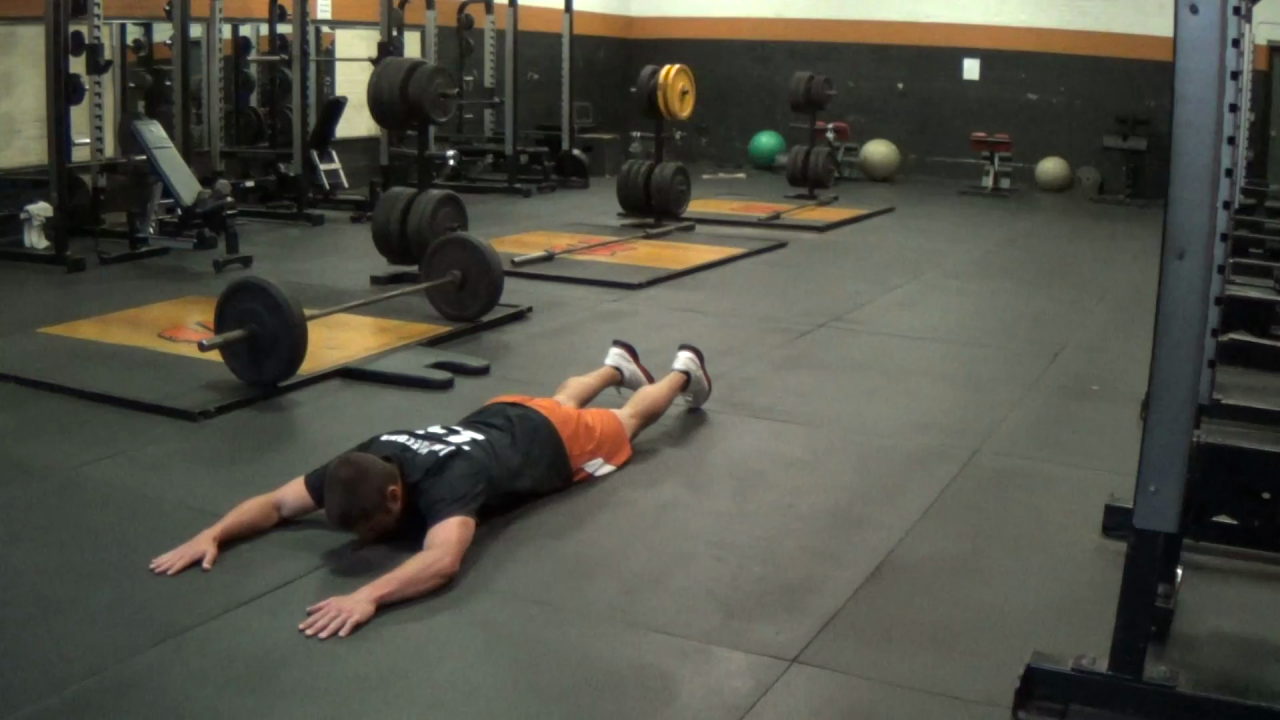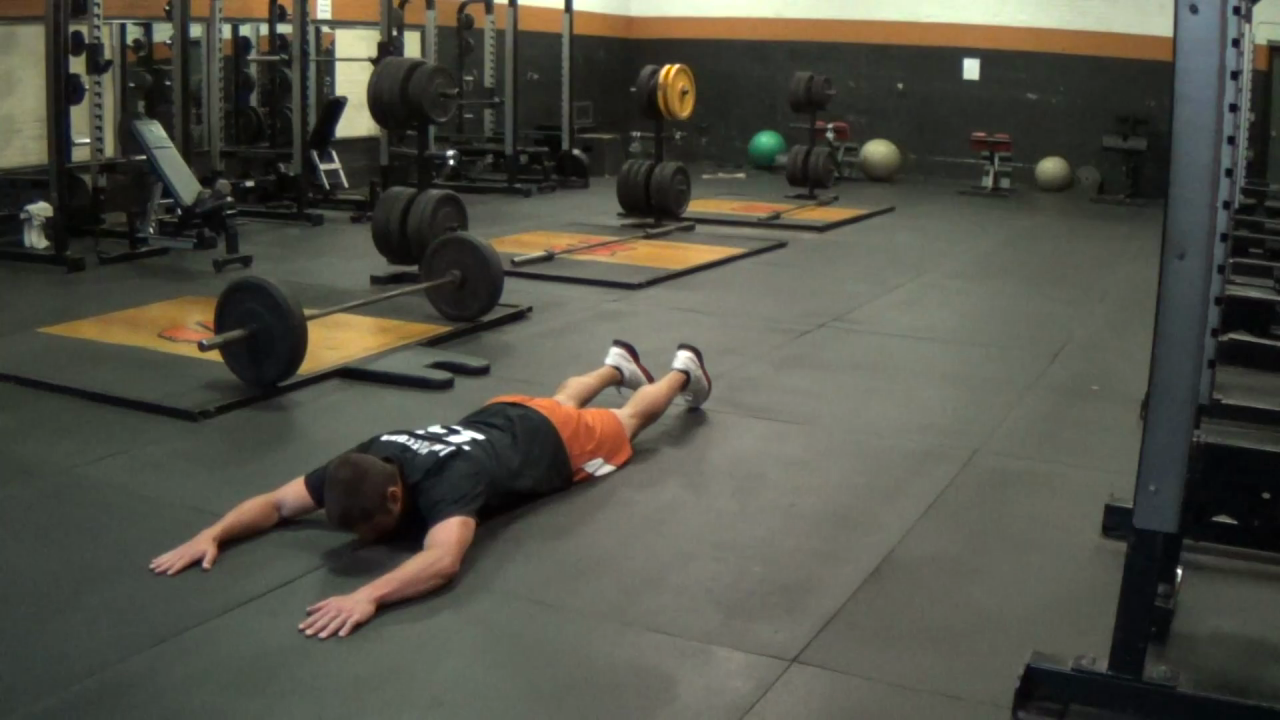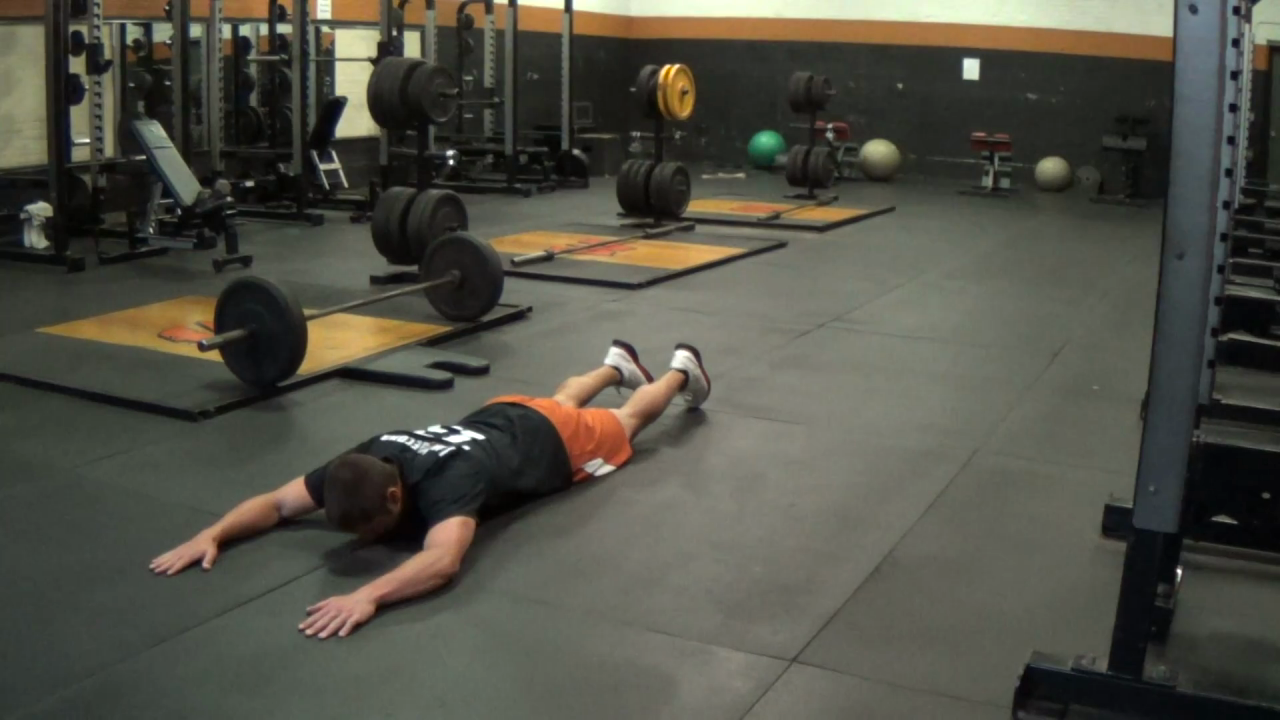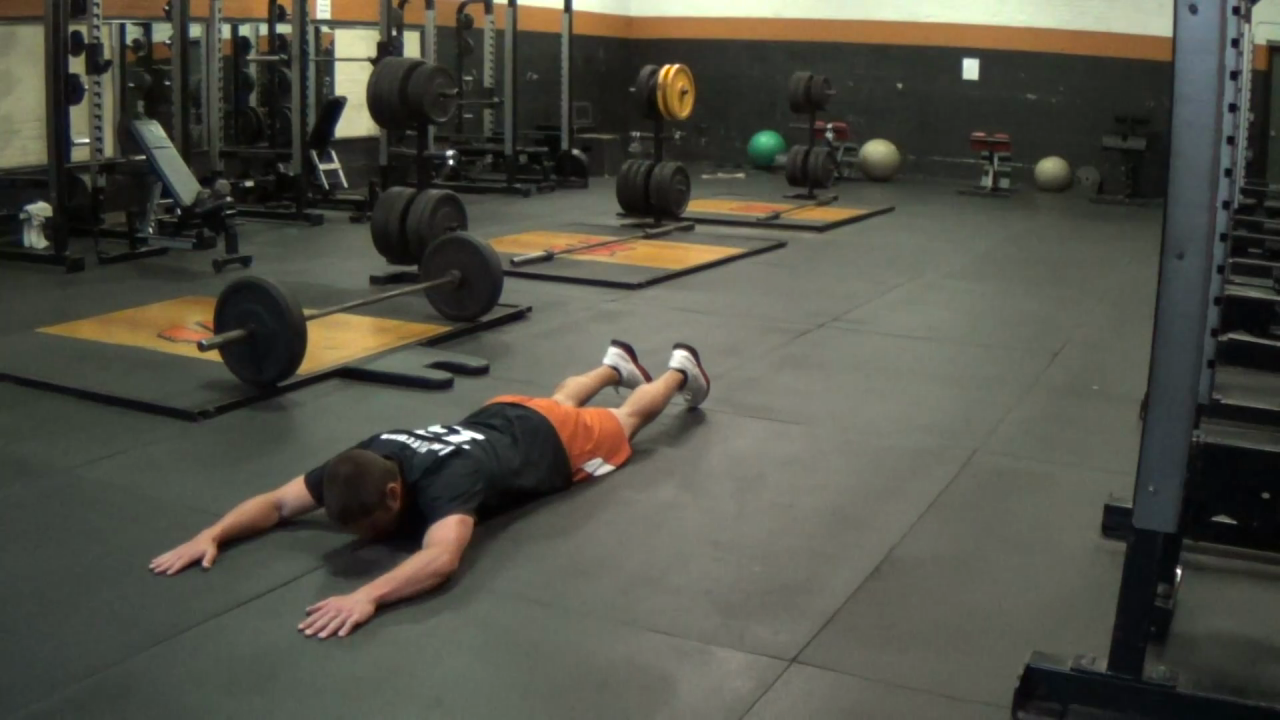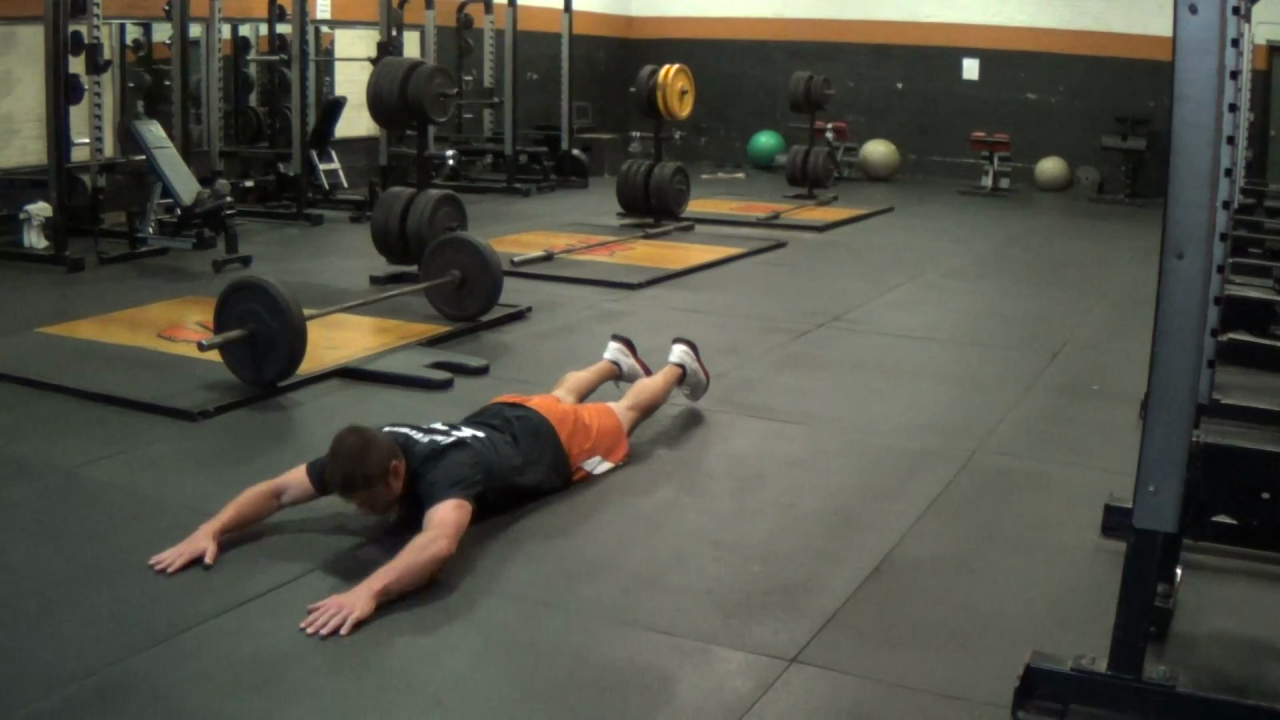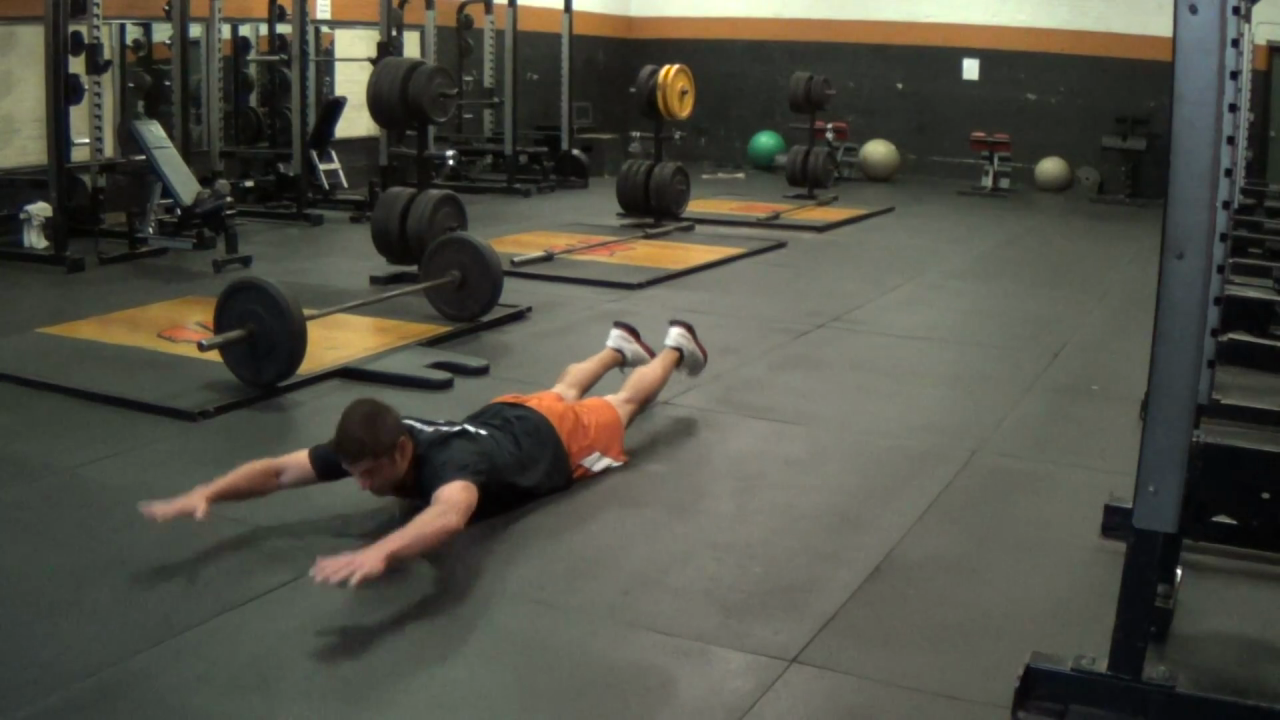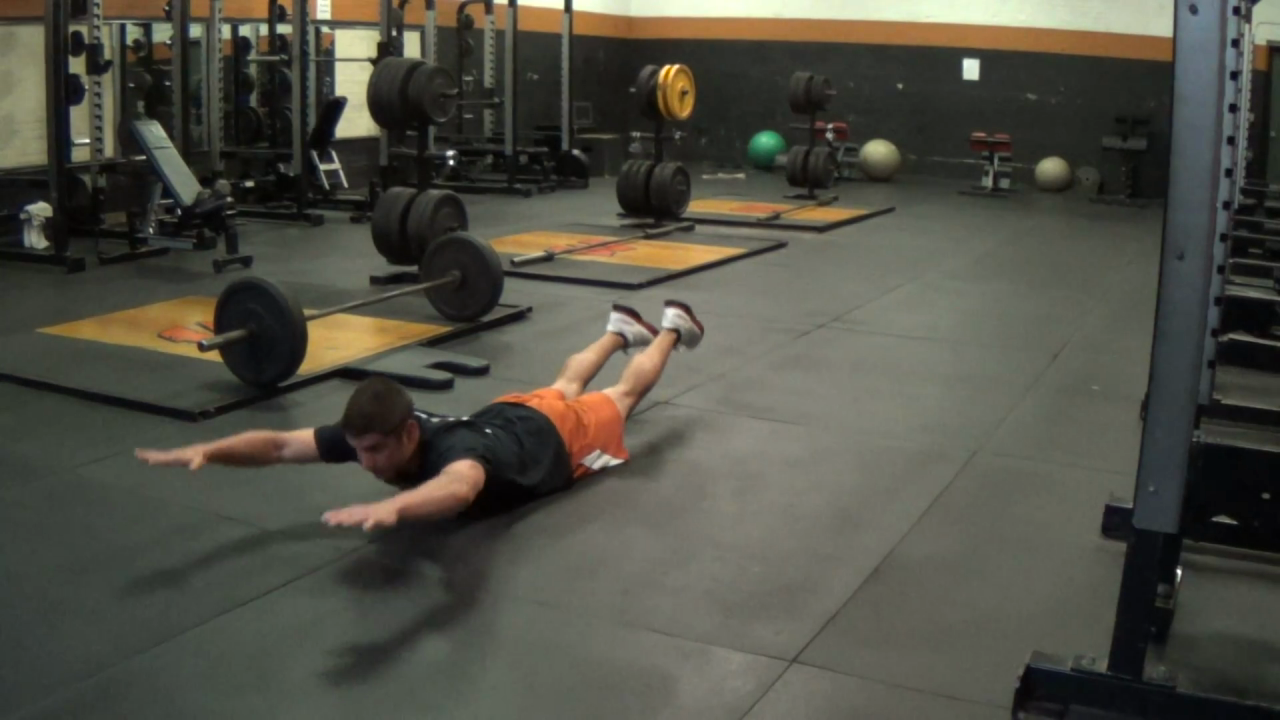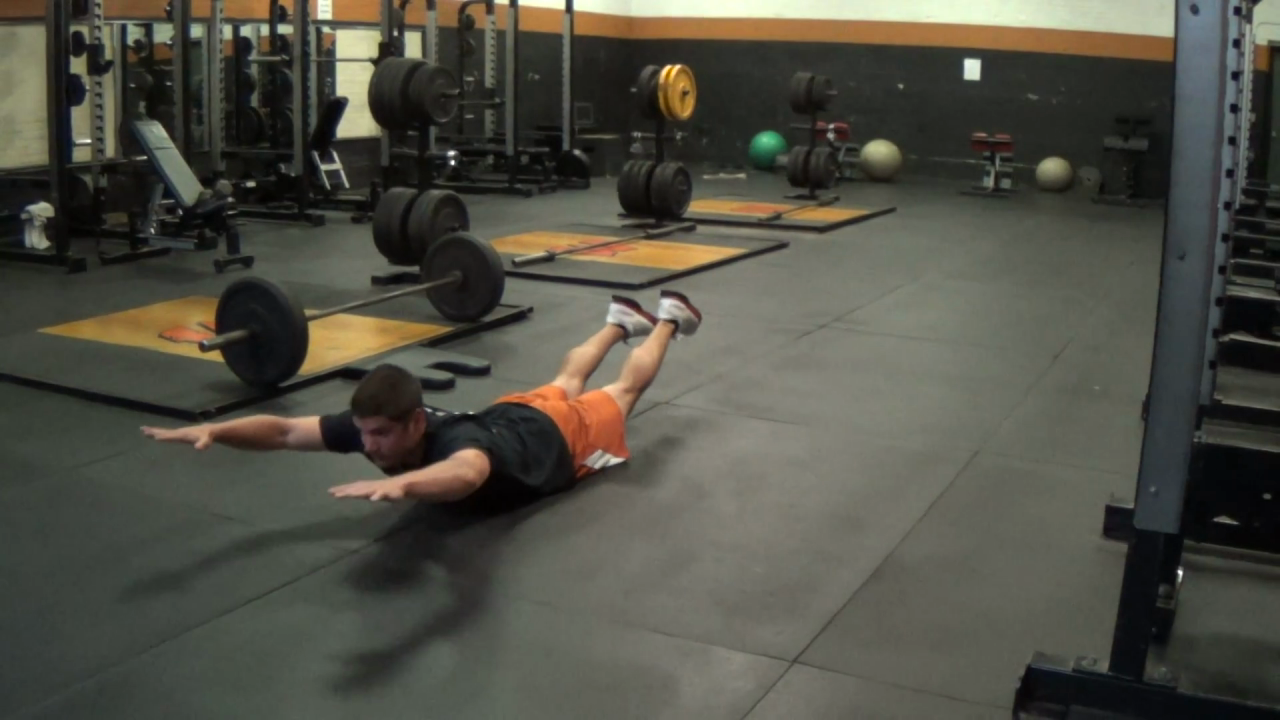
dt=0.1s
person 1, frame 1
left shoulder: (445, 483)
right shoulder: (367, 460)
left elbow: (443, 561)
right elbow: (277, 502)
left wrist: (369, 594)
right wrist: (212, 534)
left hip: (552, 443)
right hip: (497, 418)
left knee: (625, 422)
right knee: (564, 398)
left ankle: (683, 371)
right ankle: (618, 364)
person 1, frame 2
left shoulder: (445, 484)
right shoulder: (368, 459)
left elbow: (444, 561)
right elbow: (277, 502)
left wrist: (369, 594)
right wrist: (212, 534)
left hip: (551, 442)
right hip: (497, 419)
left knee: (624, 423)
right knee: (565, 397)
left ankle: (683, 370)
right ankle: (618, 364)
person 1, frame 3
left shoulder: (446, 483)
right shoulder: (369, 460)
left elbow: (443, 561)
right elbow: (277, 502)
left wrist: (367, 595)
right wrist: (211, 534)
left hip: (552, 443)
right hip: (498, 419)
left knee: (624, 421)
right knee: (562, 397)
left ankle: (682, 371)
right ankle: (619, 364)
person 1, frame 4
left shoulder: (445, 482)
right shoulder: (370, 457)
left elbow: (442, 558)
right elbow: (277, 502)
left wrist: (366, 595)
right wrist: (210, 535)
left hip: (551, 442)
right hip: (497, 418)
left knee: (622, 421)
right knee: (560, 397)
left ankle: (680, 371)
right ankle: (616, 364)
person 1, frame 5
left shoulder: (442, 470)
right shoulder: (367, 456)
left elbow: (437, 542)
right elbow: (277, 488)
left wrist: (367, 591)
right wrist: (214, 529)
left hip: (534, 432)
right hip: (499, 418)
left knee: (613, 423)
right knee: (561, 394)
left ankle: (678, 367)
right ankle: (618, 359)
person 1, frame 6
left shoulder: (450, 459)
right shoulder: (369, 437)
left elbow: (448, 518)
right elbow: (279, 469)
left wrist: (378, 553)
right wrist: (206, 491)
left hip: (552, 441)
right hip: (504, 416)
left knee: (621, 407)
right knee: (563, 390)
left ankle: (677, 349)
right ankle: (620, 346)
person 1, frame 7
left shoulder: (451, 449)
right shoulder: (365, 435)
left elbow: (460, 489)
right elbow: (280, 443)
left wrist: (393, 506)
right wrist: (206, 449)
left hip: (554, 444)
right hip: (503, 422)
left knee: (618, 398)
right knee: (566, 388)
left ankle: (670, 328)
right ankle: (623, 330)
person 1, frame 8
left shoulder: (456, 443)
right shoulder: (372, 422)
left elbow: (467, 475)
right elbow: (285, 429)
left wrist: (400, 482)
right wrist: (211, 429)
left hip: (558, 441)
right hip: (507, 419)
left knee: (621, 393)
right knee: (568, 385)
left ankle: (669, 318)
right ankle: (622, 321)
